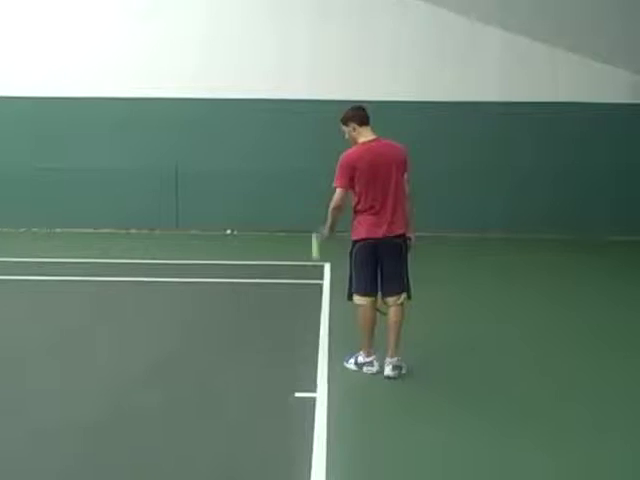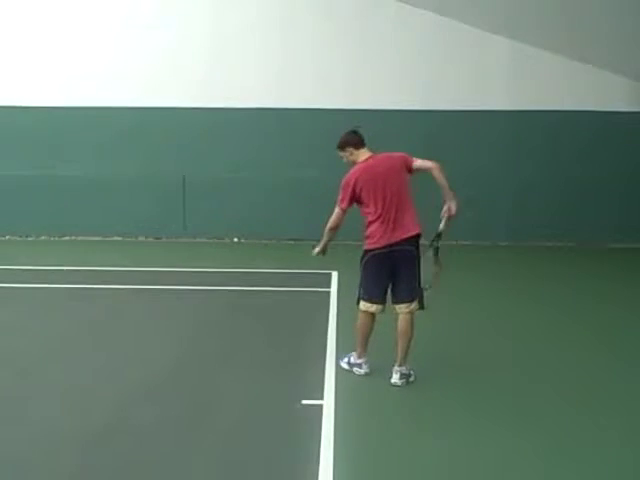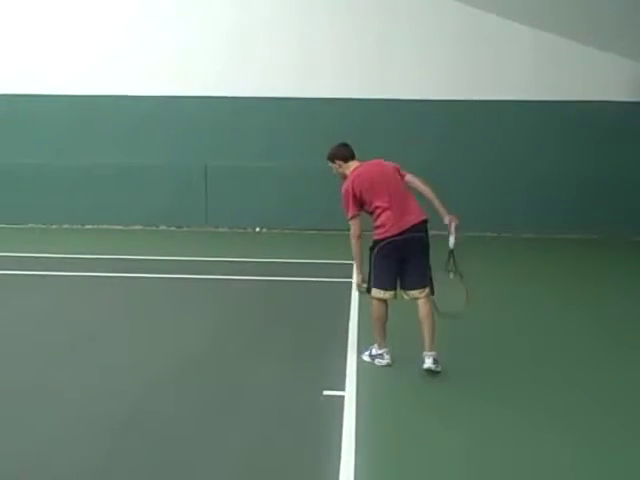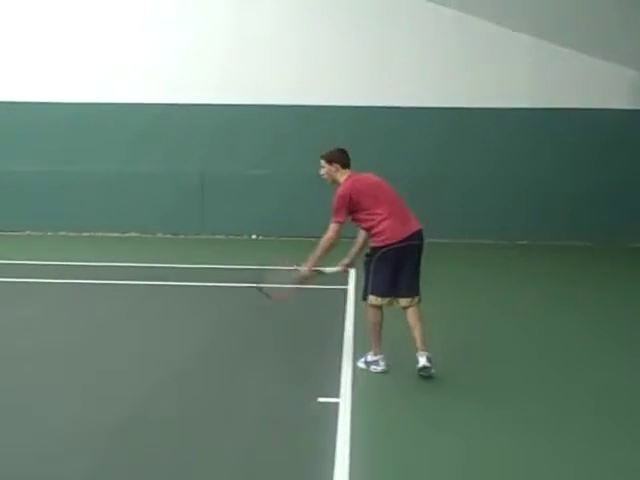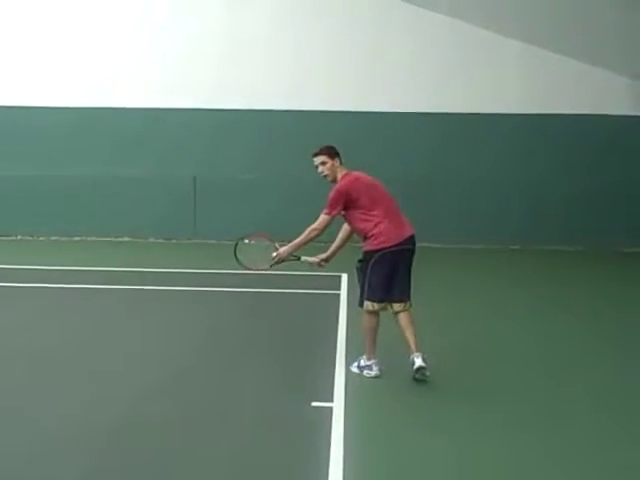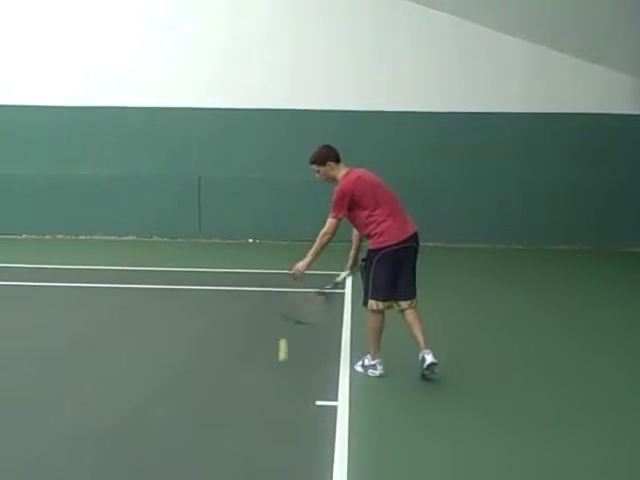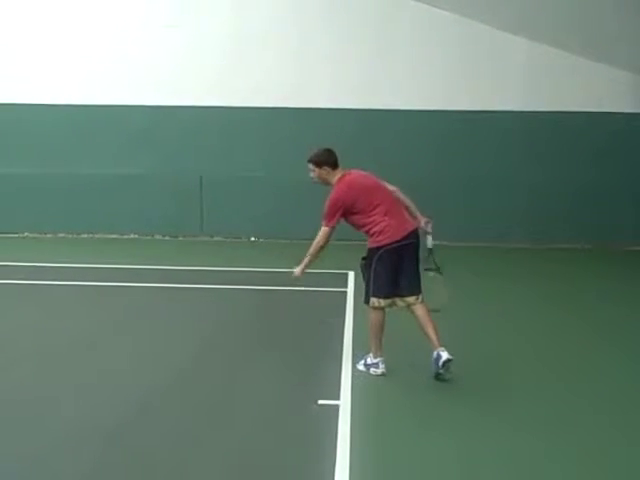
dt=0.5s
person 1, frame 1
left shoulder: (349, 157)
right shoulder: (398, 151)
left elbow: (338, 202)
right elbow: (405, 193)
left wrist: (329, 227)
right wrist: (408, 229)
left hip: (365, 236)
right hip: (395, 234)
left knee: (364, 299)
right knee: (395, 300)
left ankle: (367, 357)
right ankle: (393, 361)
person 1, frame 2
left shoulder: (352, 177)
right shoulder: (396, 160)
left elbow: (335, 221)
right elbow: (432, 167)
left wrist: (322, 246)
right wrist: (450, 199)
left hip: (377, 246)
right hip: (408, 241)
left knee: (367, 306)
right knee: (406, 309)
left ankle: (359, 359)
right ankle: (400, 369)
person 1, frame 3
left shoulder: (349, 185)
right shoulder: (383, 165)
left elbow: (356, 232)
right elbow: (417, 184)
left wrist: (359, 270)
right wrist: (445, 214)
left hip: (388, 236)
right hip: (417, 228)
left knee: (379, 295)
right knee: (422, 295)
left ankle: (380, 351)
right ankle: (429, 354)
person 1, frame 4
left shoulder: (344, 192)
right shoulder: (367, 180)
left elbow: (331, 237)
left wrist: (310, 265)
right wrist: (351, 259)
left hip: (388, 243)
right hip: (413, 235)
left knee: (374, 300)
right knee: (409, 301)
left ankle: (376, 357)
right ankle: (422, 355)
person 1, frame 5
left shoulder: (342, 188)
right shoulder: (357, 181)
left elbow: (317, 228)
right elbow: (350, 224)
left wrist: (289, 249)
right wrist: (328, 255)
left hip: (382, 246)
right hip: (405, 240)
left knee: (371, 305)
right knee: (401, 305)
left ankle: (369, 362)
right ankle: (416, 356)
person 1, frame 6
left shoulder: (344, 188)
right shoulder: (360, 175)
left elbow: (328, 233)
left wrist: (307, 262)
right wrist: (352, 258)
left hip: (385, 245)
right hip: (408, 237)
left knee: (375, 304)
right knee: (406, 302)
left ankle: (373, 361)
right ankle: (426, 354)
person 1, frame 7
left shoulder: (337, 196)
right shoulder: (359, 176)
left elbow: (322, 239)
right elbow: (394, 192)
left wrist: (303, 266)
right wrist: (418, 218)
left hip: (385, 243)
right hip: (408, 235)
left knee: (376, 302)
right knee: (414, 298)
left ankle: (376, 360)
right ankle: (439, 351)
